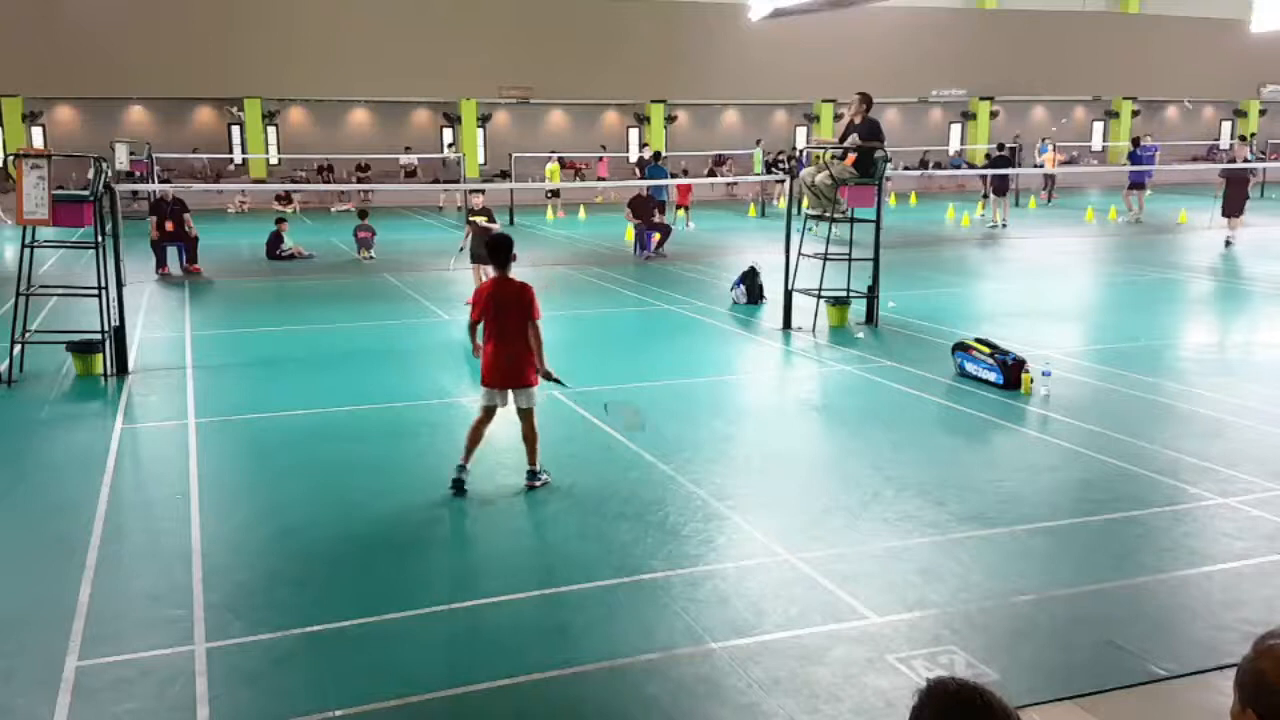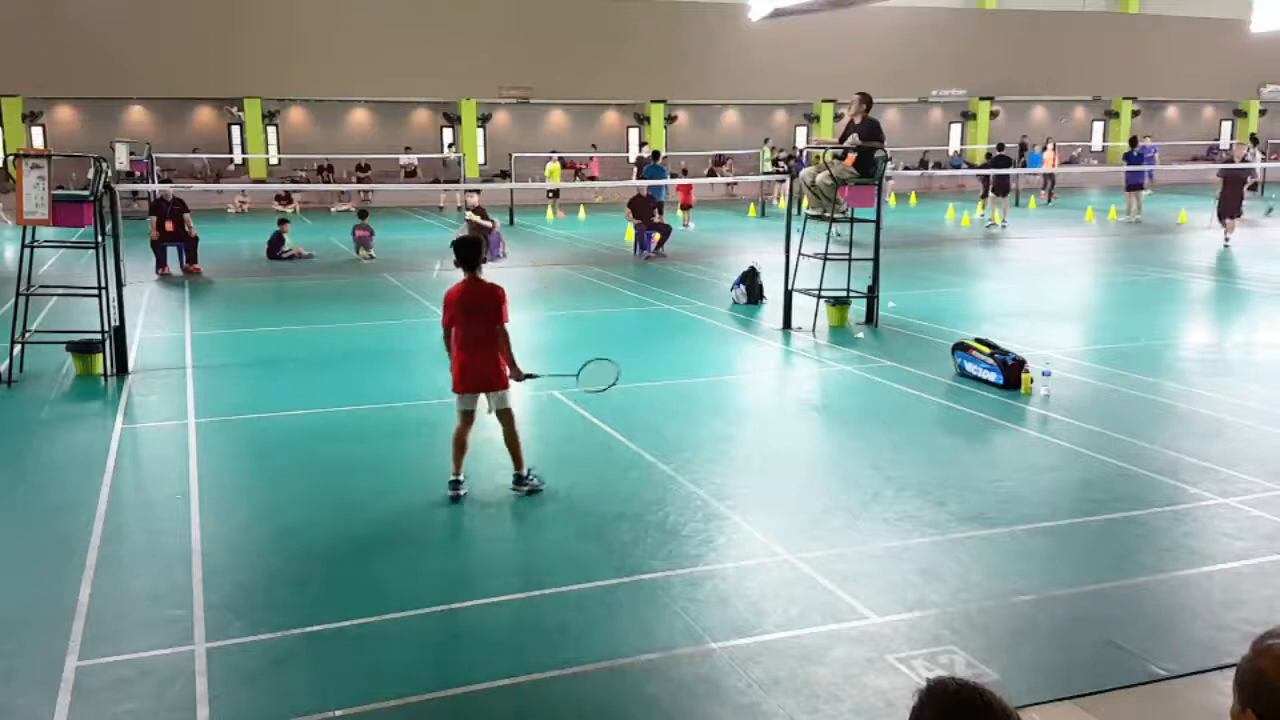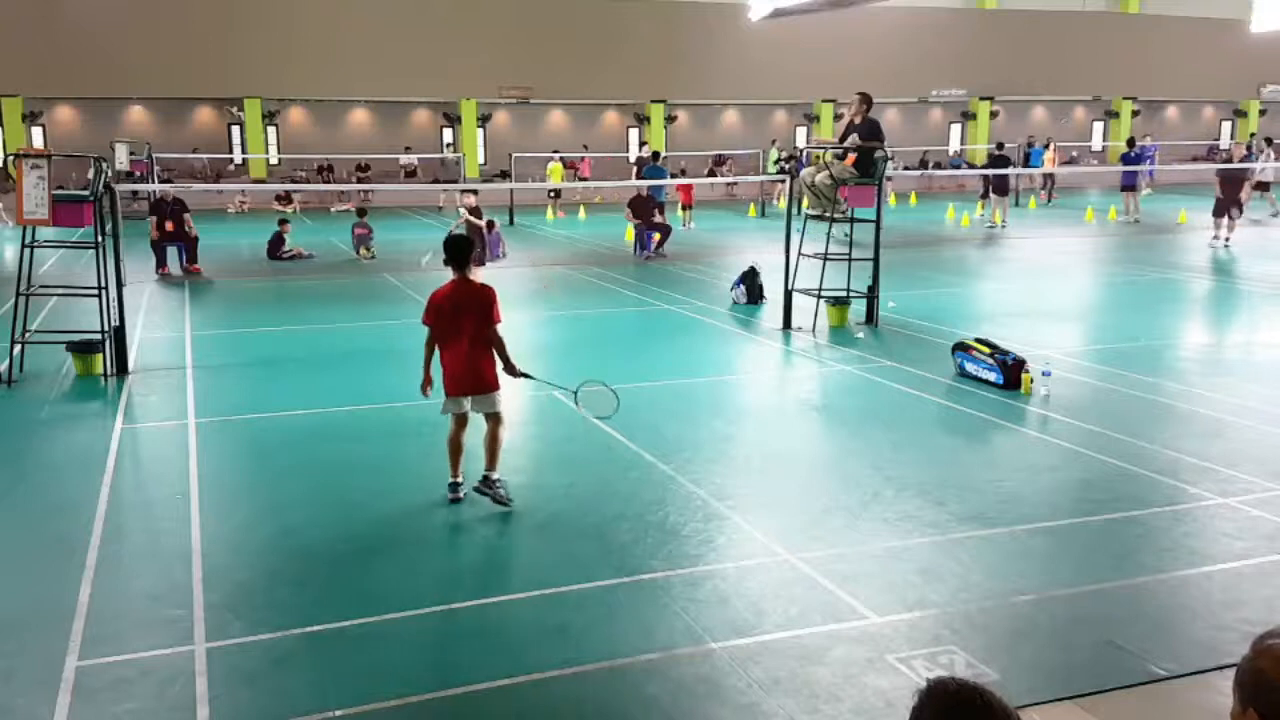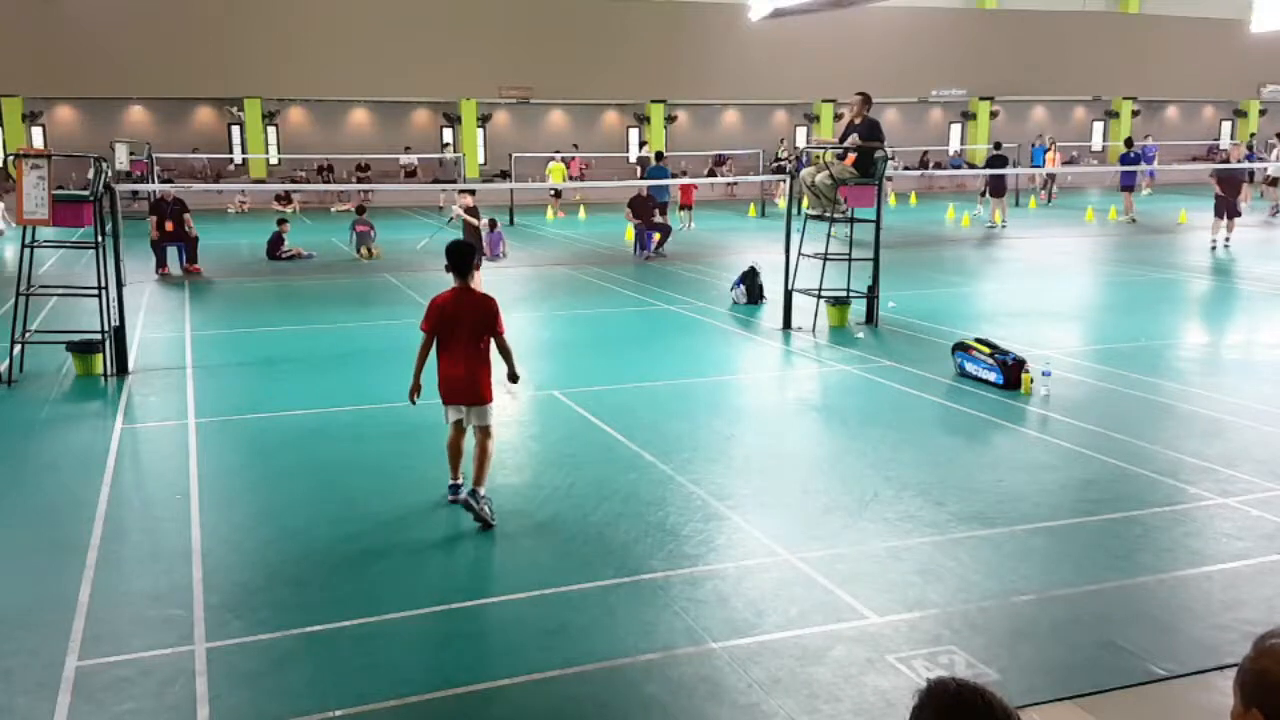
dt=0.2s
person 1, frame 1
left shoulder: (482, 291)
right shoulder: (524, 291)
left elbow: (472, 326)
right elbow: (533, 330)
left wrist: (475, 345)
right wrist: (541, 364)
left hip: (493, 365)
right hip: (521, 366)
left knee: (484, 416)
right knee: (527, 418)
left ankle: (462, 467)
right ankle: (534, 472)
person 1, frame 2
left shoulder: (452, 295)
right shoulder: (495, 292)
left elbow: (447, 334)
right elbow: (500, 333)
left wrist: (454, 359)
right wrist: (513, 365)
left hip: (464, 371)
right hip: (492, 370)
left knee: (464, 423)
right knee: (507, 421)
left ankle: (456, 480)
right ankle: (521, 476)
person 1, frame 3
left shoulder: (438, 296)
right shoulder: (486, 293)
left elbow: (431, 339)
right elbow: (493, 335)
left wrist: (427, 373)
right wrist: (508, 363)
left hip: (453, 373)
right hip: (482, 371)
left knee: (458, 425)
right knee: (495, 422)
left ankle: (455, 483)
right ankle: (490, 477)
person 1, frame 4
left shoulder: (438, 303)
right shoulder: (487, 303)
left elbow: (426, 344)
right elbow: (501, 343)
left wrist: (416, 379)
right wrist: (512, 369)
left hip: (449, 380)
right hip: (477, 380)
left knee: (457, 430)
right knee: (484, 436)
left ankle: (455, 484)
right ankle: (476, 493)
